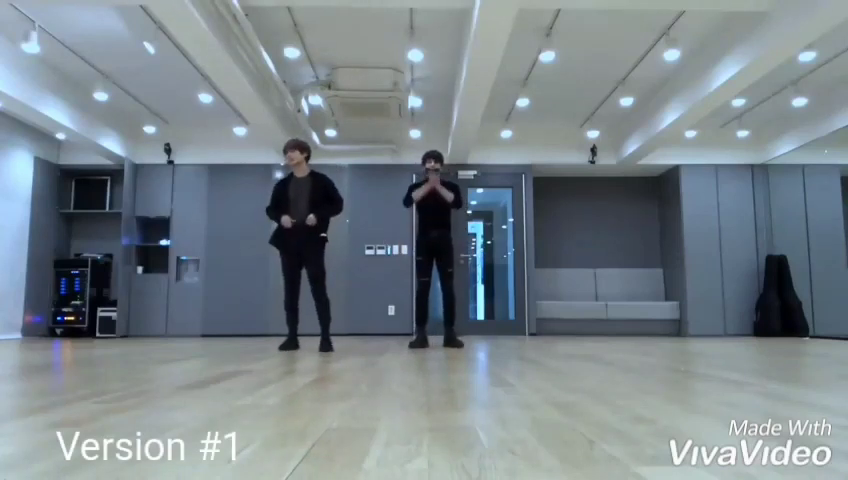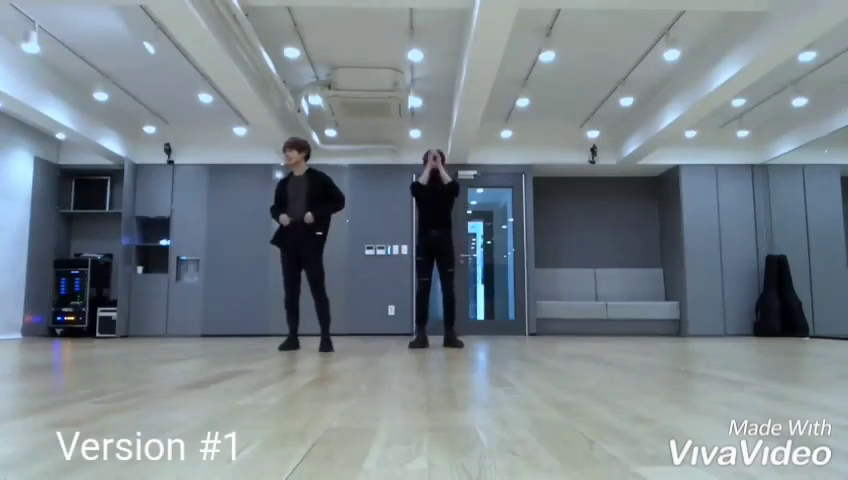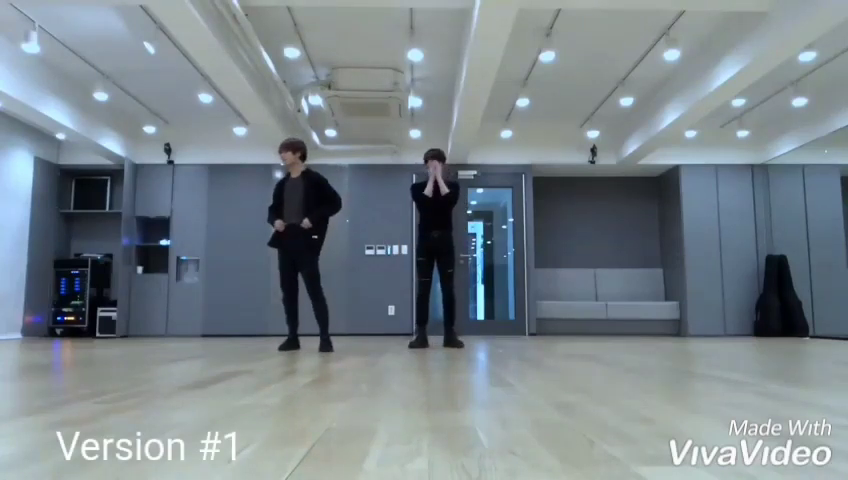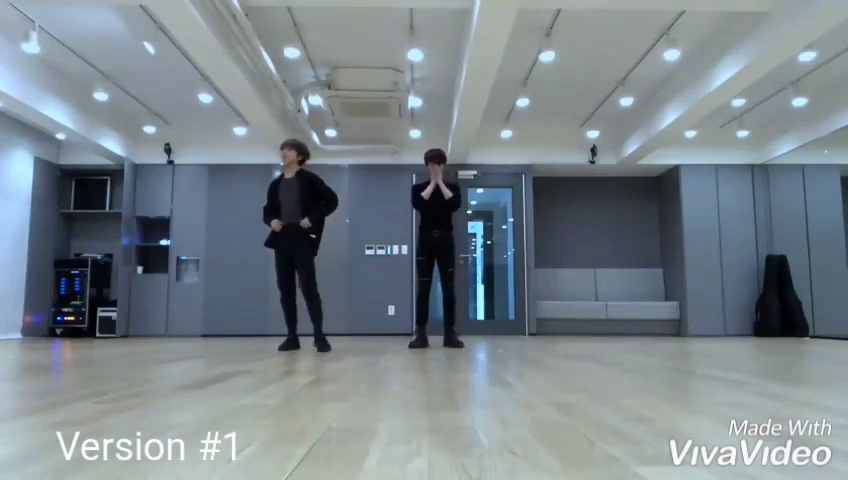
dt=0.2s
person 1, frame 1
left shoulder: (321, 181)
right shoulder: (282, 185)
left elbow: (337, 204)
right elbow: (271, 208)
left wrist: (319, 216)
right wrist: (280, 217)
left hip: (312, 240)
right hip: (288, 241)
left knee: (318, 288)
right knee: (290, 290)
left ankle: (325, 337)
right ankle: (292, 336)
person 1, frame 2
left shoulder: (319, 179)
right shoulder: (284, 183)
left elbow: (339, 201)
right elbow: (275, 207)
left wrist: (317, 213)
right wrist: (279, 215)
left hip: (311, 238)
right hip: (288, 240)
left knee: (317, 288)
right knee: (290, 289)
left ankle: (325, 337)
right ankle: (292, 336)
person 1, frame 3
left shoulder: (315, 180)
right shoulder: (282, 184)
left elbow: (335, 203)
right elbow: (273, 209)
left wrist: (314, 218)
right wrist: (274, 220)
left hip: (307, 241)
right hip: (285, 241)
left knee: (314, 289)
right knee: (288, 290)
left ankle: (325, 337)
right ankle: (292, 337)
person 1, frame 4
left shoulder: (309, 179)
right shoulder: (276, 185)
left elbow: (331, 201)
right elbow: (268, 210)
left wrist: (312, 218)
right wrist: (270, 221)
left hip: (303, 239)
right hip: (282, 241)
left knee: (308, 287)
right knee: (286, 290)
left ankle: (319, 335)
right ankle: (292, 337)
person 2, frame 1
left shoulder: (450, 187)
right shoulder: (416, 187)
left elbow: (457, 204)
right elbow: (407, 202)
left wrist: (438, 187)
right wrist: (427, 186)
left hip: (444, 239)
right hip: (424, 240)
left knee: (448, 287)
right knee: (422, 287)
left ankle: (450, 333)
right ankle: (421, 334)
person 2, frame 2
left shoulder: (447, 185)
right shoulder: (421, 185)
left elbow: (454, 190)
right elbow: (415, 189)
left wrist: (439, 167)
right wrist: (429, 168)
left hip: (444, 239)
right hip: (424, 239)
left knee: (448, 287)
right knee: (423, 287)
left ankle: (450, 333)
right ankle: (420, 334)
person 2, frame 3
left shoulder: (452, 186)
right shoulder: (418, 187)
left elbow: (450, 201)
right elbow: (423, 201)
left wrist: (439, 177)
right wrist: (431, 177)
left hip: (445, 240)
right hip: (425, 240)
left knee: (448, 287)
right knee: (423, 288)
left ankle: (450, 333)
right ankle: (421, 334)
person 2, frame 4
left shoulder: (452, 187)
right shoulder: (418, 188)
left elbow: (455, 205)
right elbow: (417, 204)
left wrist: (440, 182)
right wrist: (432, 183)
left hip: (445, 239)
right hip: (426, 239)
left knee: (448, 287)
right knee: (423, 287)
left ankle: (450, 333)
right ankle: (421, 334)
